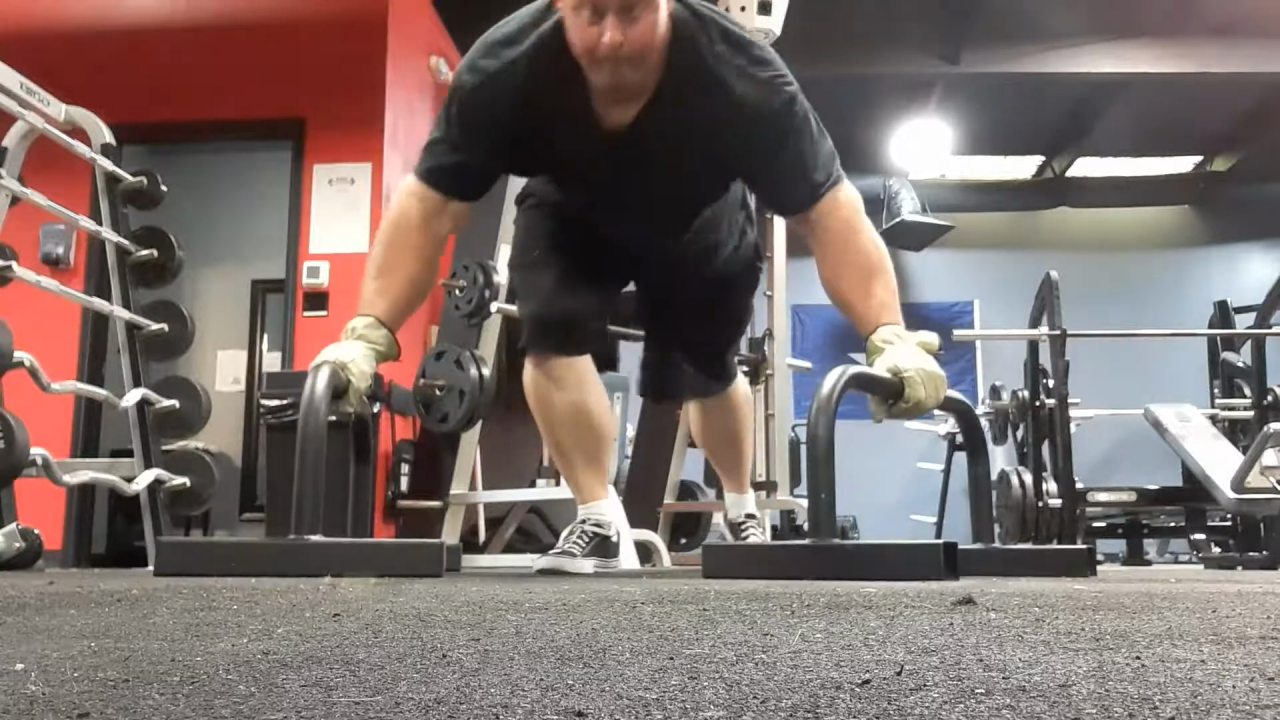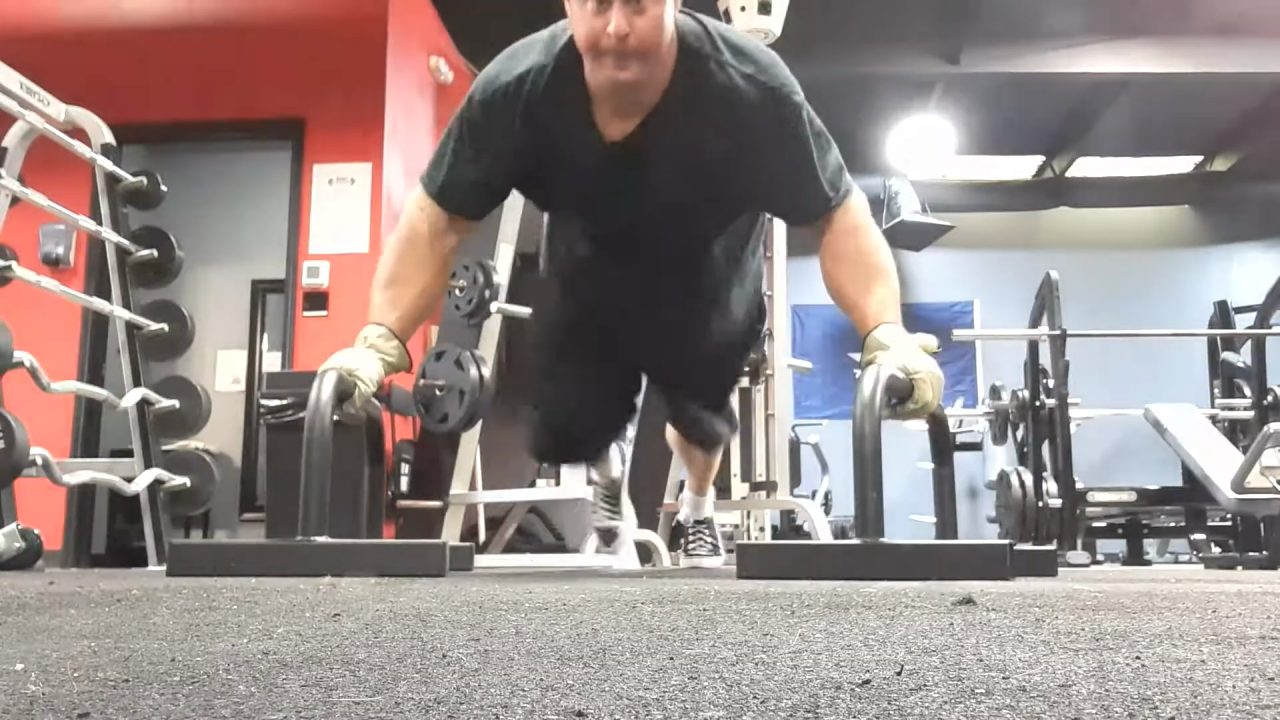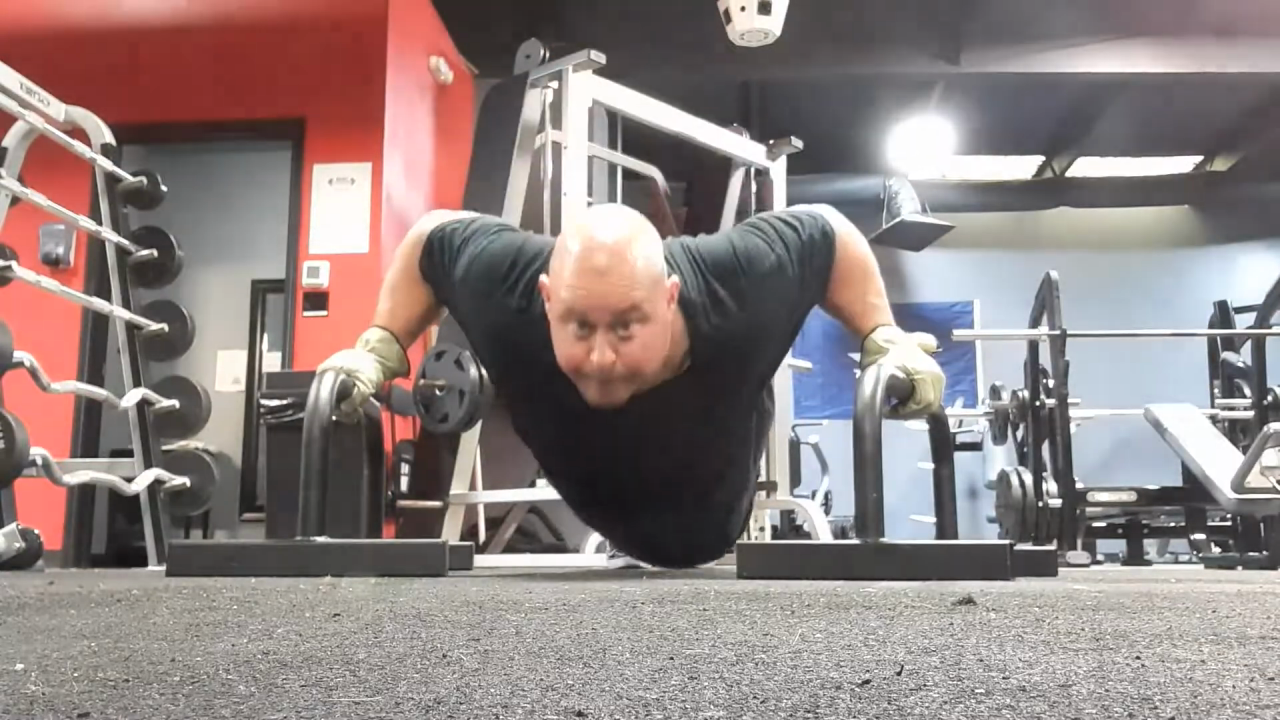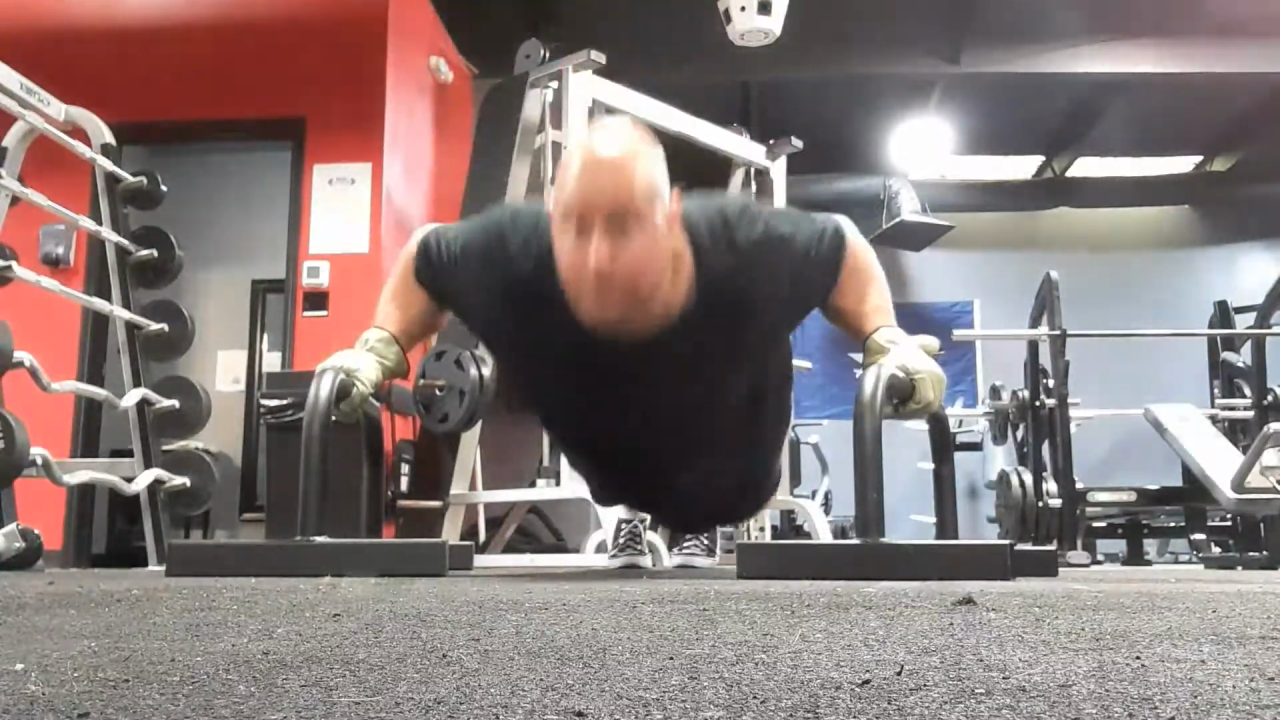
dt=1s
person 1, frame 1
left shoulder: (740, 74)
right shoulder: (505, 67)
left elbow: (829, 214)
right elbow: (427, 208)
left wrist: (890, 337)
right wrist: (368, 334)
left hip: (698, 227)
right hip: (571, 217)
left knee: (710, 372)
right knee: (553, 340)
left ankle: (741, 511)
right ankle: (595, 524)
person 1, frame 2
left shoulder: (745, 81)
right shoulder: (516, 86)
left elbow: (838, 214)
right elbow: (437, 219)
left wrist: (888, 339)
right wrist: (379, 343)
left hip: (705, 277)
right hip: (591, 271)
left knee: (700, 419)
right knee: (574, 429)
left ankle: (698, 514)
right ankle: (608, 482)
person 1, frame 3
left shoulder: (738, 290)
right shoulder: (506, 289)
left elbow: (827, 231)
right elbow: (433, 234)
left wrist: (886, 341)
right wrist: (379, 348)
person 1, frame 4
left shoulder: (749, 250)
right shoulder: (506, 257)
left elbow: (841, 250)
right elbow: (423, 261)
left wrist: (889, 343)
right wrist: (378, 350)
right hip: (607, 462)
left ankle: (698, 529)
right ankle: (632, 526)
